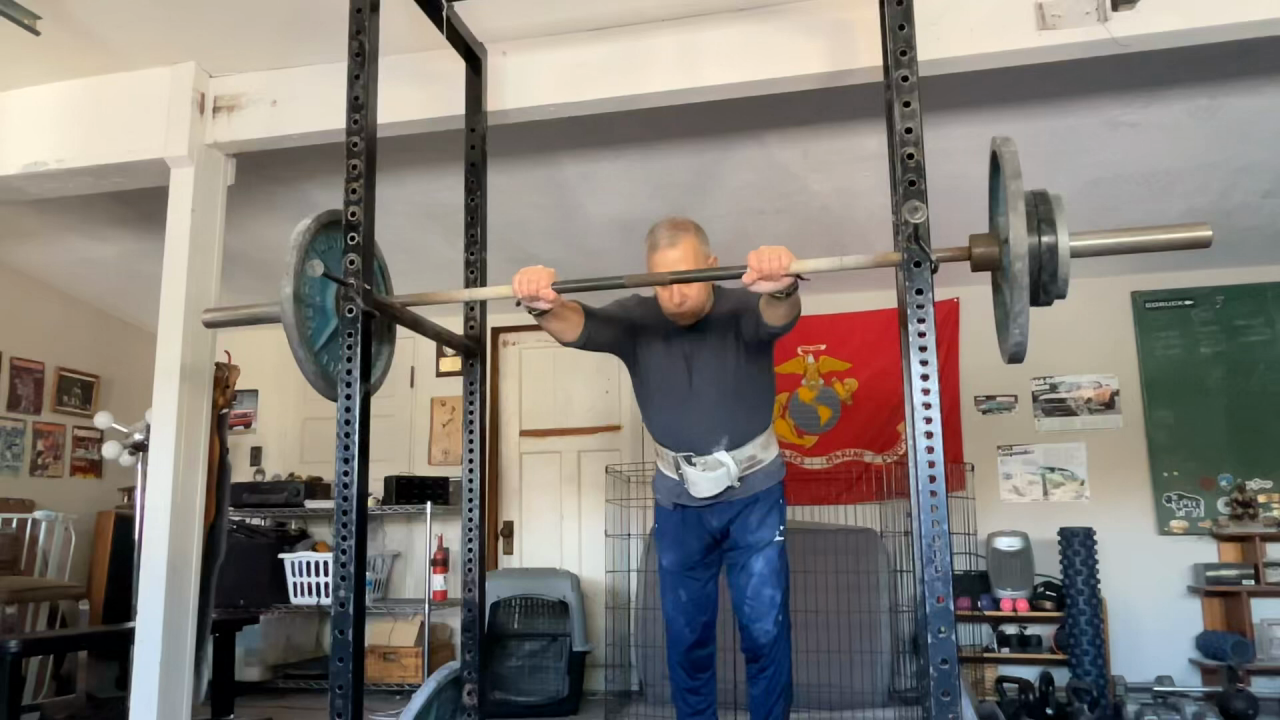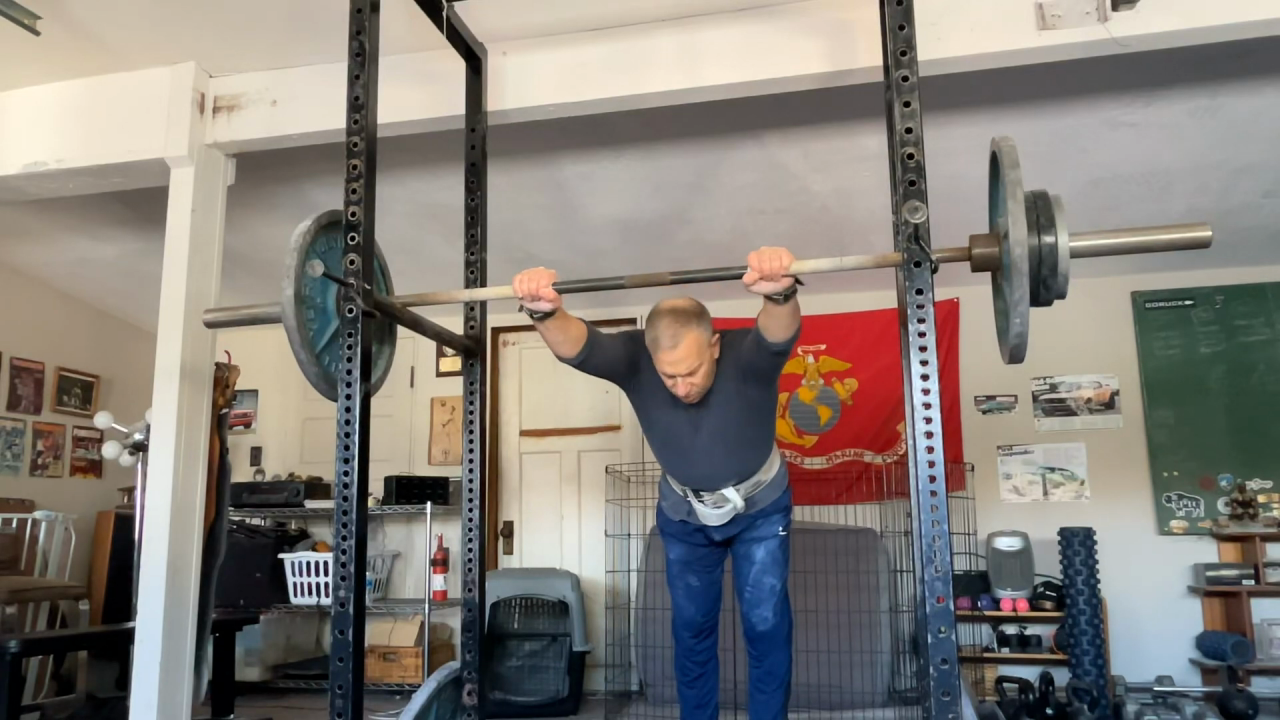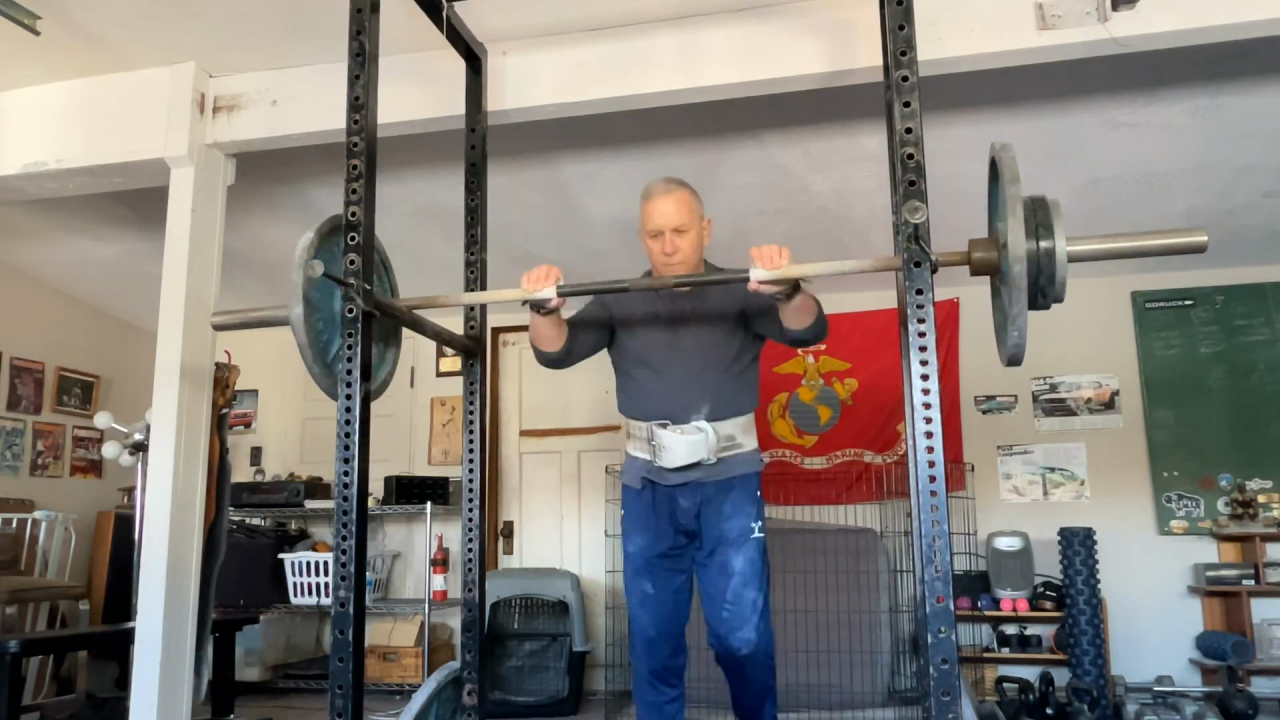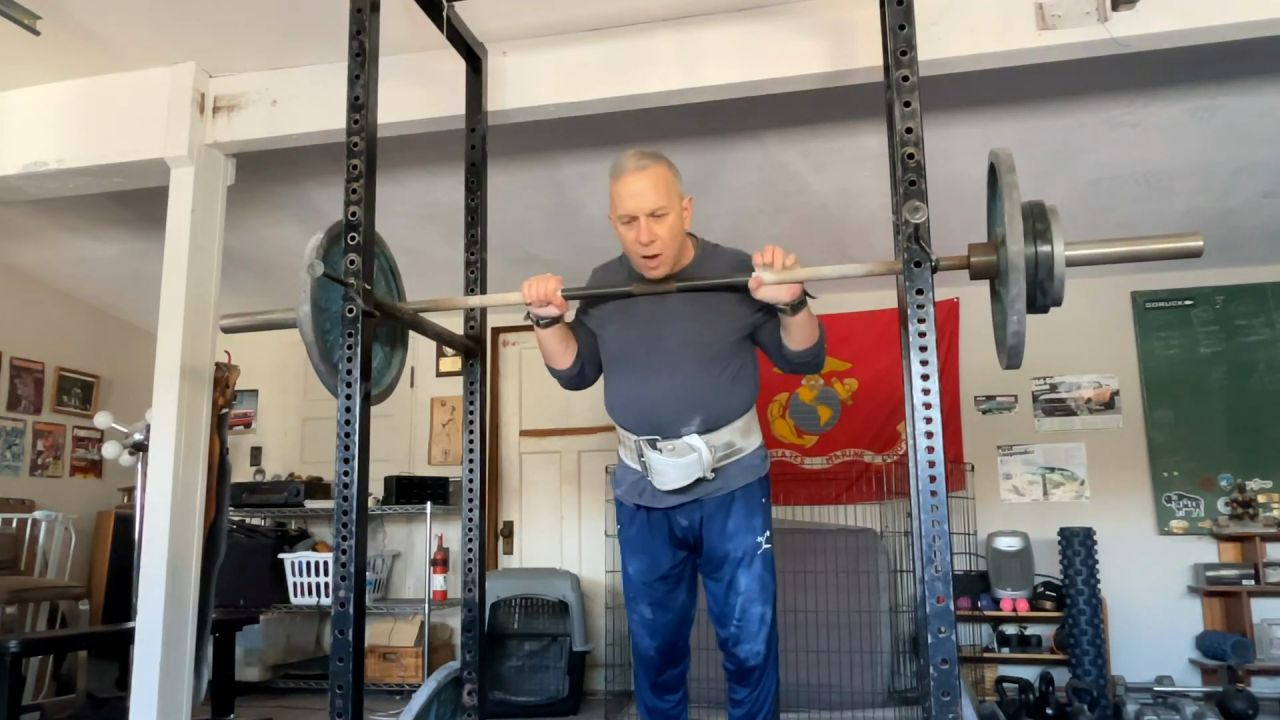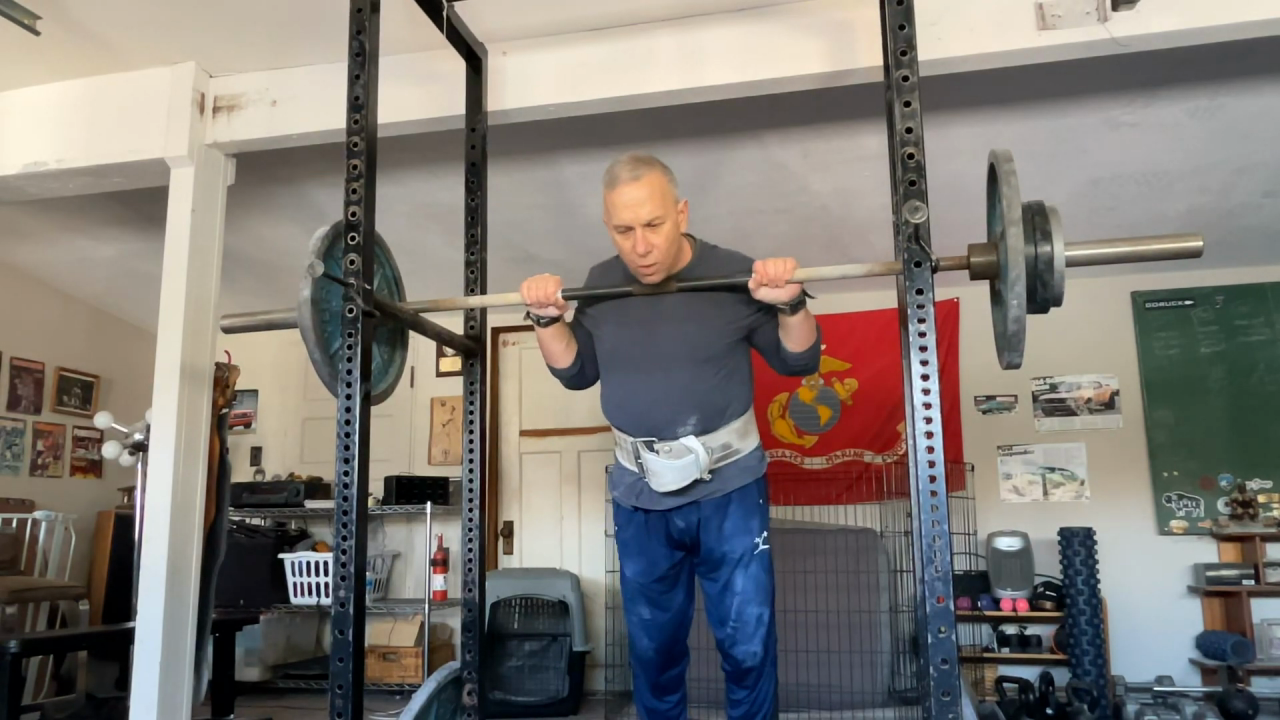
dt=1s
person 1, frame 1
left shoulder: (743, 309)
right shoulder: (635, 319)
left elbow: (779, 316)
right elbow: (576, 327)
left wrist: (780, 287)
right wrist: (544, 306)
left hip: (754, 495)
right hip: (678, 501)
left knee: (764, 627)
right knee: (686, 632)
person 1, frame 2
left shoulder: (748, 356)
right shoulder: (635, 359)
left elbow: (782, 332)
right elbow: (576, 345)
left wrist: (780, 292)
right wrist: (544, 311)
left hip: (760, 507)
right hip: (684, 514)
left knee: (766, 619)
right knee: (691, 625)
person 1, frame 3
left shoulder: (740, 294)
right shoulder: (620, 302)
left elbow: (809, 330)
right elbow: (555, 352)
left wrist: (785, 288)
right wrist: (542, 307)
left hip: (727, 479)
right hip: (648, 486)
left knee: (740, 633)
right knee: (653, 635)
person 1, frame 4
left shoulder: (738, 273)
right shoulder: (603, 285)
left elbow: (805, 360)
right elbow: (575, 372)
left wrist: (790, 303)
right wrist: (546, 319)
left hip: (731, 483)
right hip: (642, 491)
left knee: (749, 640)
right knee: (654, 642)
person 1, frame 5
left shoulder: (735, 275)
right shoulder: (601, 285)
left elbow: (800, 361)
right elbow: (577, 371)
left wrist: (790, 303)
right wrist: (547, 318)
left hip: (728, 486)
right hip: (639, 493)
left knee: (747, 641)
right knee: (652, 642)
